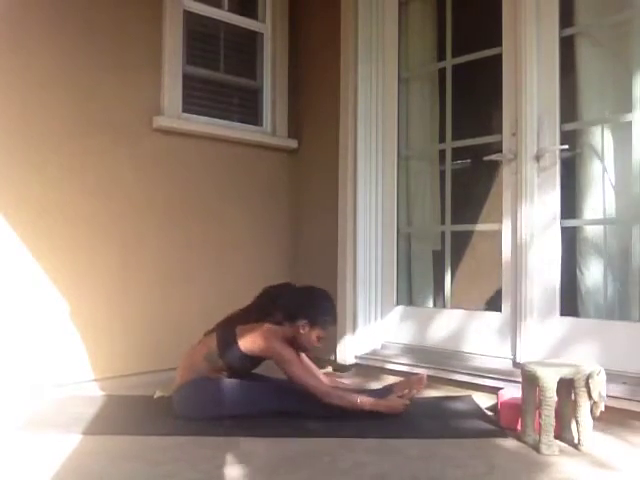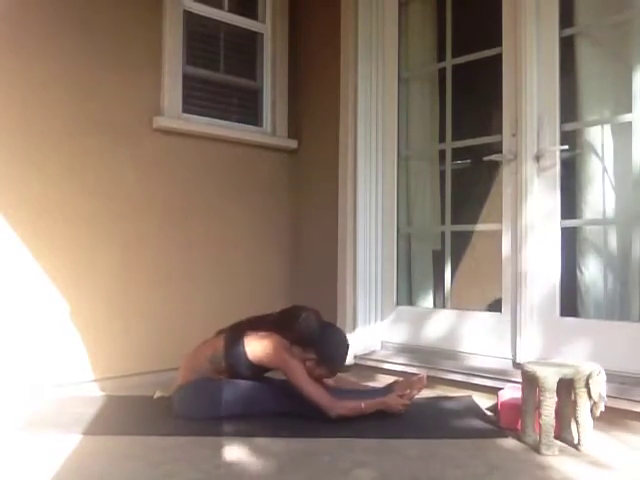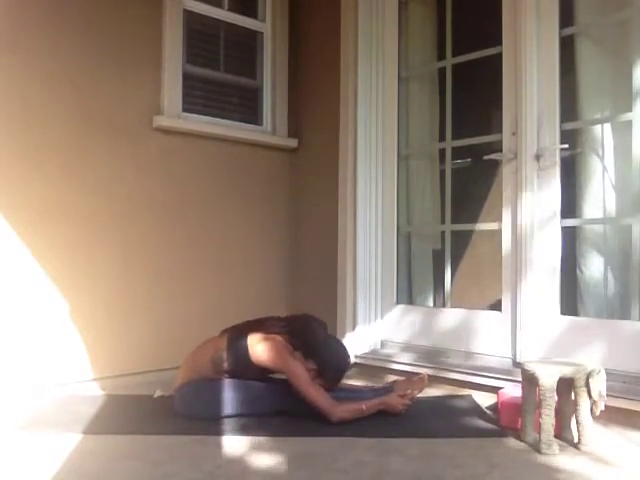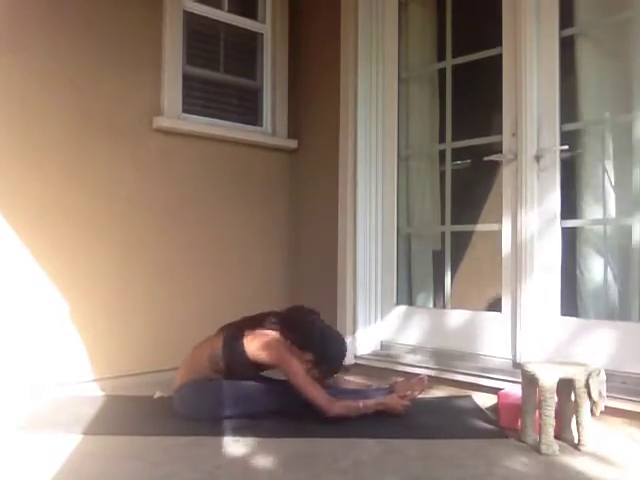
dt=0.5s
person 1, frame 1
left shoulder: (280, 330)
right shoulder: (271, 339)
left elbow: (320, 379)
right elbow: (323, 394)
left wrist: (375, 393)
right wrist: (378, 404)
left hip: (212, 383)
right hip: (194, 393)
left knee: (291, 390)
right knee: (285, 398)
left ankle: (386, 393)
person 1, frame 2
left shoulder: (291, 340)
right shoulder: (279, 353)
left elbow: (329, 383)
right elbow: (332, 408)
left wrist: (379, 392)
right wrist: (382, 402)
left hip: (210, 383)
right hip: (194, 393)
left knee: (291, 392)
right knee: (285, 399)
person 1, frame 3
left shoulder: (294, 343)
right shoulder: (284, 355)
left elbow: (327, 390)
right elbow: (334, 412)
left wrist: (379, 391)
right wrist: (382, 402)
left hip: (211, 383)
right hip: (194, 393)
left knee: (300, 393)
right knee: (286, 398)
person 1, frame 4
left shoulder: (288, 338)
right shoulder: (280, 350)
left elbow: (320, 383)
right elbow: (329, 408)
left wrist: (378, 393)
right wrist: (381, 403)
left hip: (210, 384)
right hip: (195, 394)
left knee: (295, 393)
right knee: (286, 398)
left ankle: (386, 392)
